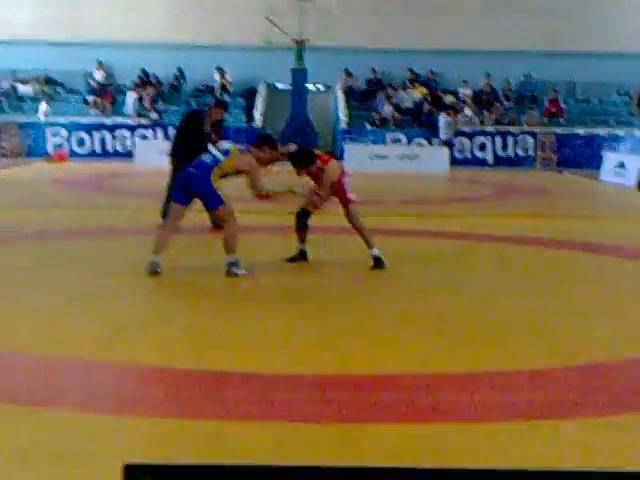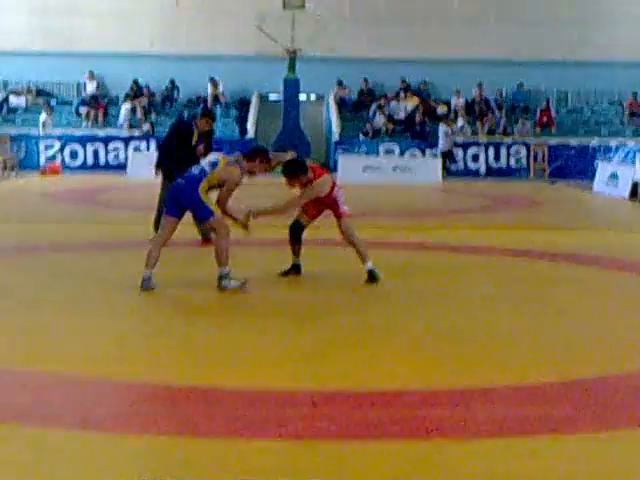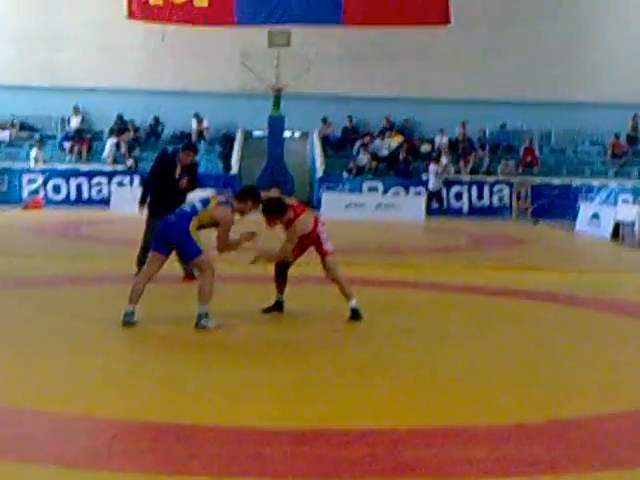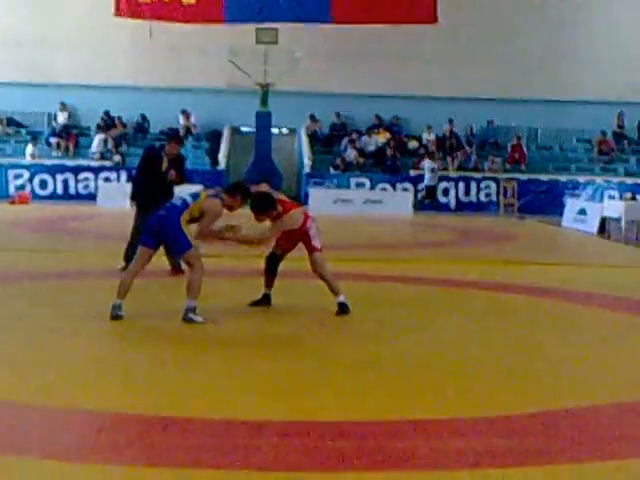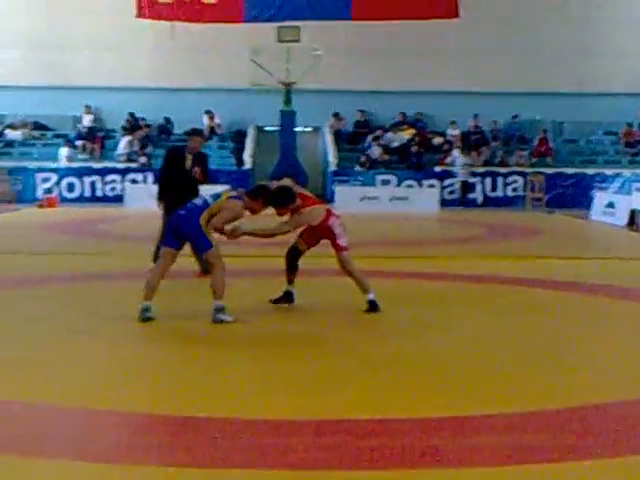
dt=0.2s
person 1, frame 1
left shoulder: (238, 150)
right shoulder: (250, 162)
right elbow: (260, 193)
right wrist: (271, 194)
left hip: (188, 174)
right hip: (203, 180)
left knee: (171, 223)
right knee: (229, 220)
left ankle: (154, 263)
right ankle: (232, 265)
person 1, frame 2
left shoulder: (235, 159)
right shoulder: (235, 174)
right elbow: (220, 205)
right wrist: (237, 219)
left hip: (178, 187)
right hip: (193, 191)
left knee: (162, 235)
right knee: (222, 231)
left ankle: (147, 278)
right ankle: (224, 278)
person 1, frame 3
left shoulder: (224, 199)
right shoulder: (227, 214)
right elbow: (221, 247)
right wrist: (242, 240)
left hip: (167, 223)
right hip: (182, 229)
left knee: (148, 270)
right knee: (207, 271)
left ankle: (129, 313)
right ankle: (202, 317)
person 1, frame 4
left shoulder: (213, 193)
right shoulder: (217, 207)
right elbow: (200, 234)
left hip: (156, 217)
right hip: (172, 222)
left knee: (137, 265)
right knee: (196, 265)
left ankle: (117, 307)
right ankle: (190, 311)
person 1, frame 5
left shoulder: (236, 196)
right shoulder: (237, 206)
right elbow: (214, 224)
right wrist: (226, 233)
left hip: (178, 217)
right hip: (193, 221)
left knee: (161, 266)
right knee: (217, 265)
left ankle: (145, 309)
right ankle: (219, 311)
person 2, frame 1
left shoulder: (218, 121)
right shoulder: (193, 115)
right elbow: (180, 135)
right wrist: (174, 155)
right hip: (182, 158)
right knee: (173, 189)
left ankle: (215, 221)
right ankle: (167, 219)
person 2, frame 2
left shoulder: (208, 133)
right shoulder: (180, 125)
left elbow: (208, 149)
right elbow: (165, 144)
left wrist: (203, 151)
right wrist: (159, 165)
right hip: (172, 171)
right knee: (164, 202)
left ankle: (205, 235)
right ankle: (159, 232)
person 2, frame 3
left shoulder: (192, 166)
right shoulder: (164, 158)
left elbow: (193, 185)
right elbow: (150, 179)
left wrist: (187, 184)
right wrist: (143, 199)
left hip: (177, 208)
right hip: (157, 206)
right knee: (149, 238)
left ankle: (188, 271)
right ankle: (142, 267)
person 2, frame 4
left shoulder: (179, 159)
right shoulder: (150, 152)
left elbow: (181, 179)
right elbow: (139, 174)
left wrist: (175, 177)
right wrist: (134, 196)
left hip: (165, 201)
right hip: (145, 200)
right knee: (137, 232)
left ankle: (176, 265)
right ankle: (129, 262)
person 2, frame 5
left shoulder: (202, 157)
right shoulder: (173, 152)
left elbow: (206, 178)
right elbow: (163, 174)
left wrist: (200, 175)
right wrist: (161, 196)
left hip: (190, 200)
right hip: (172, 200)
right knee: (166, 232)
left ankle: (204, 266)
person 3, frame 1
left shoulder: (327, 174)
right shoulder: (309, 157)
left elbow: (319, 203)
right elbow: (292, 148)
left hip: (339, 185)
right hip: (322, 186)
left knee: (355, 220)
right knee: (301, 215)
left ankle: (376, 256)
right ankle: (302, 252)
person 3, frame 2
left shoulder: (314, 187)
right shoulder: (299, 166)
left elbow: (285, 208)
left wrist: (257, 212)
left hip: (333, 197)
right hip: (316, 198)
left knee: (348, 234)
right knee: (295, 228)
left ankle: (370, 269)
right ankle: (296, 266)
person 3, frame 3
left shoulder: (296, 226)
right shoulder: (283, 205)
left elbow: (282, 255)
left wrist: (262, 255)
left hip: (317, 234)
right hip: (303, 234)
left knee: (332, 272)
right knee: (281, 265)
left ankle: (354, 308)
right ankle: (279, 302)
person 3, frame 4
left shoulder: (283, 222)
right shoulder: (272, 197)
left elbow: (258, 240)
right elbow: (261, 187)
left wrist: (232, 236)
left hip: (307, 230)
right hip: (291, 231)
left knee: (318, 269)
right knee: (272, 260)
left ankle: (342, 302)
right ankle: (267, 296)
person 3, frame 5
left shoulder: (302, 216)
right shoulder: (295, 192)
left elbow: (272, 232)
right elbow: (285, 182)
left wrist: (244, 231)
left hip: (332, 226)
right hip: (316, 226)
left knee: (347, 266)
right knee: (292, 255)
left ankle: (371, 300)
right ankle: (288, 294)
